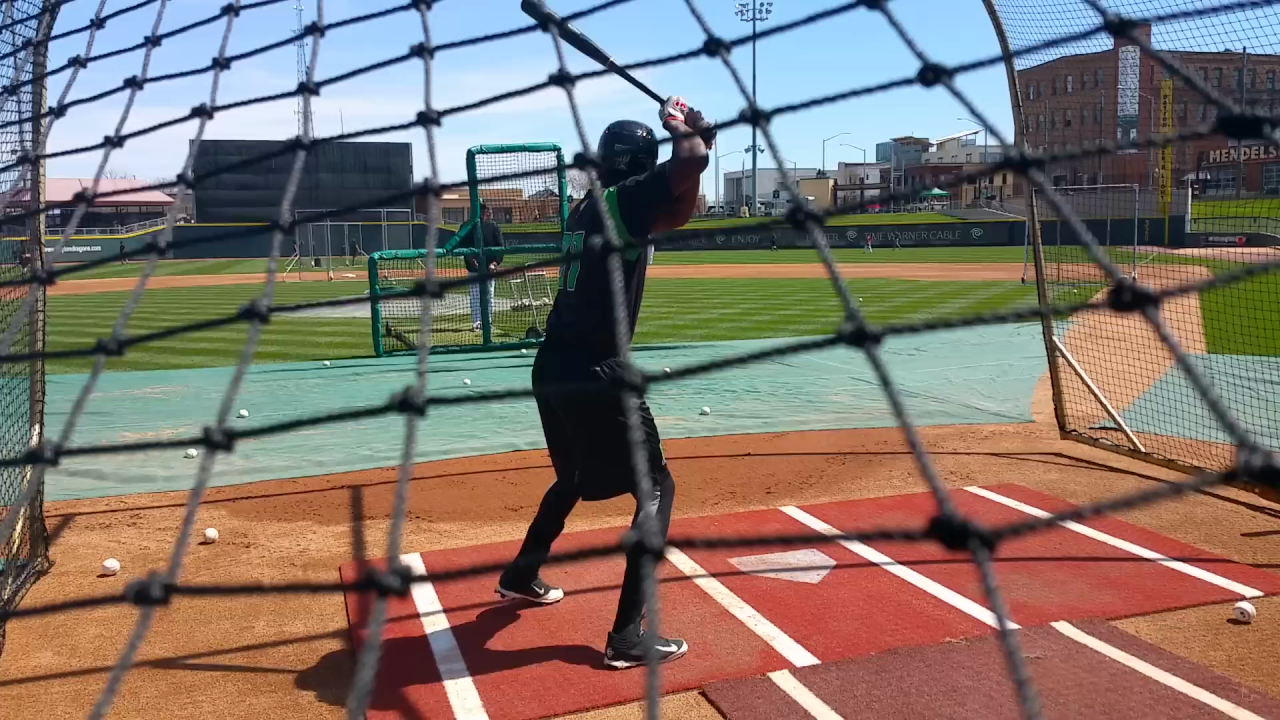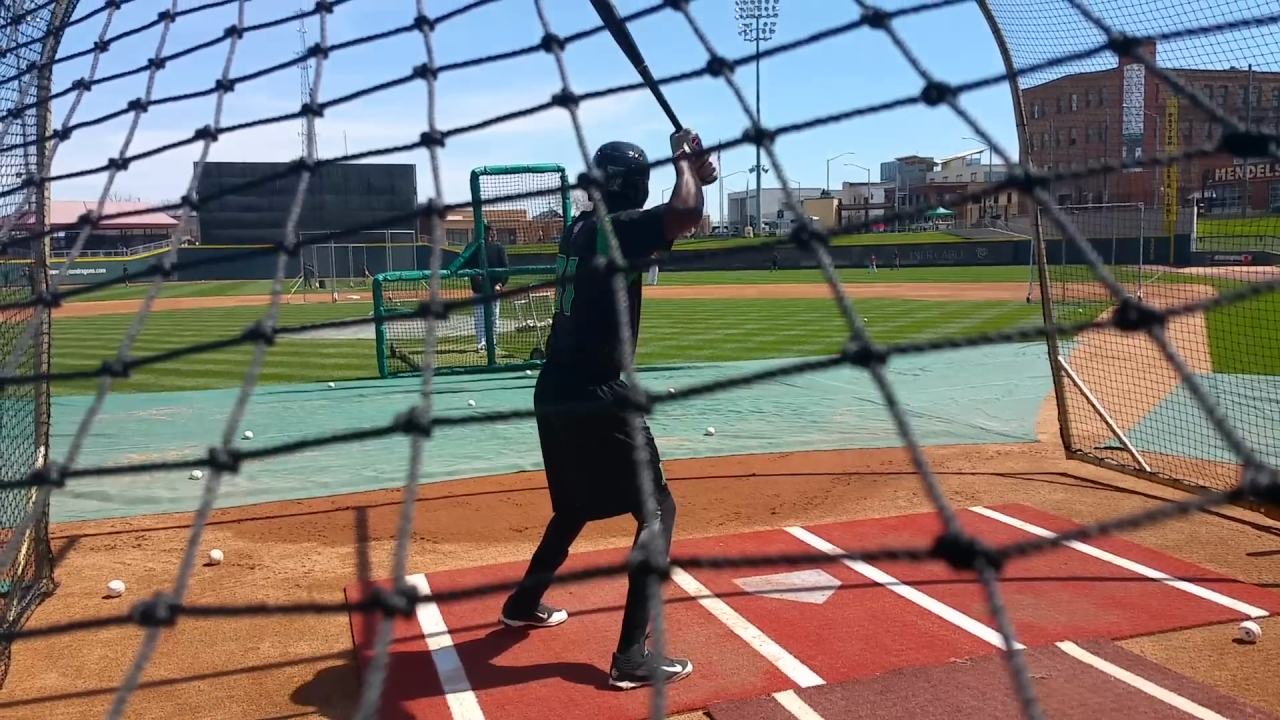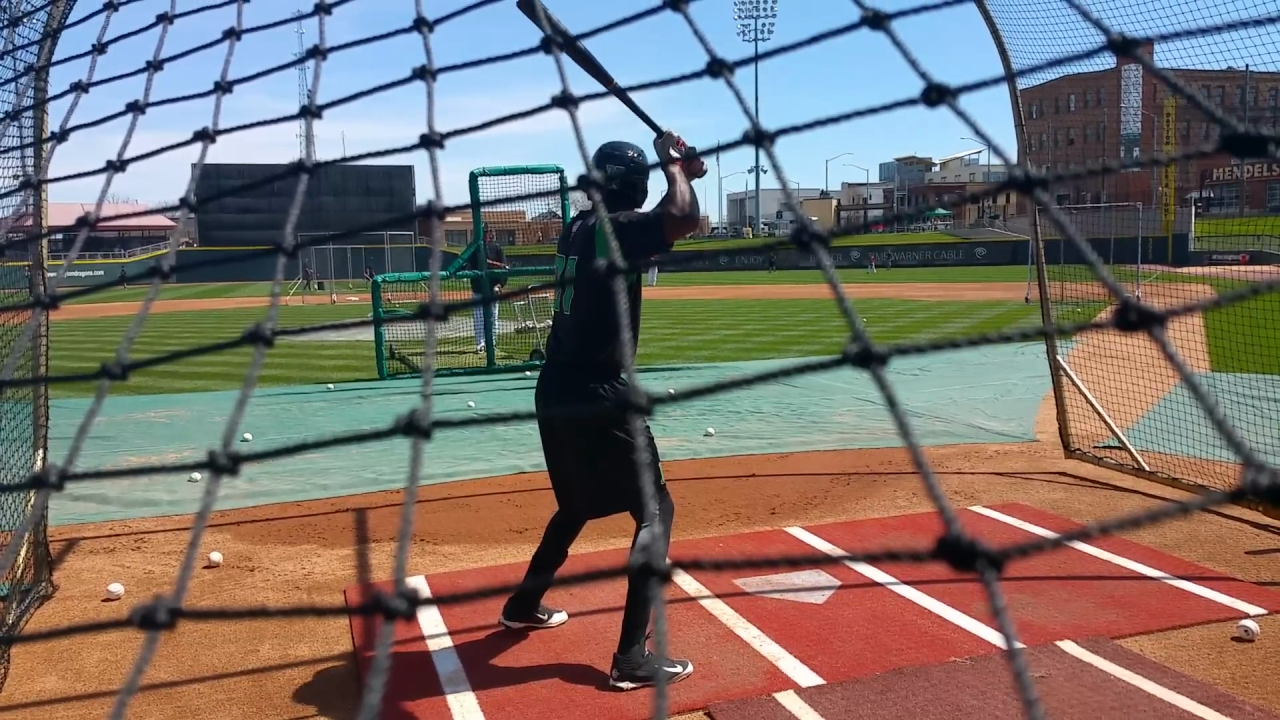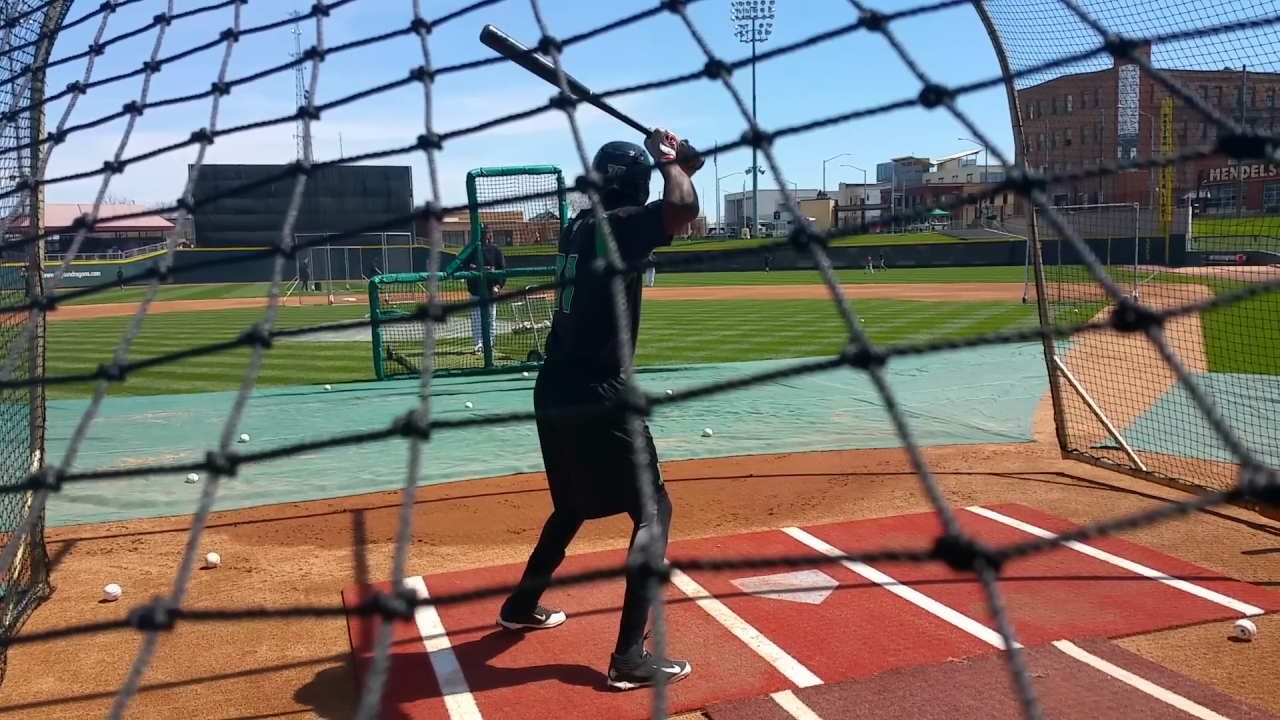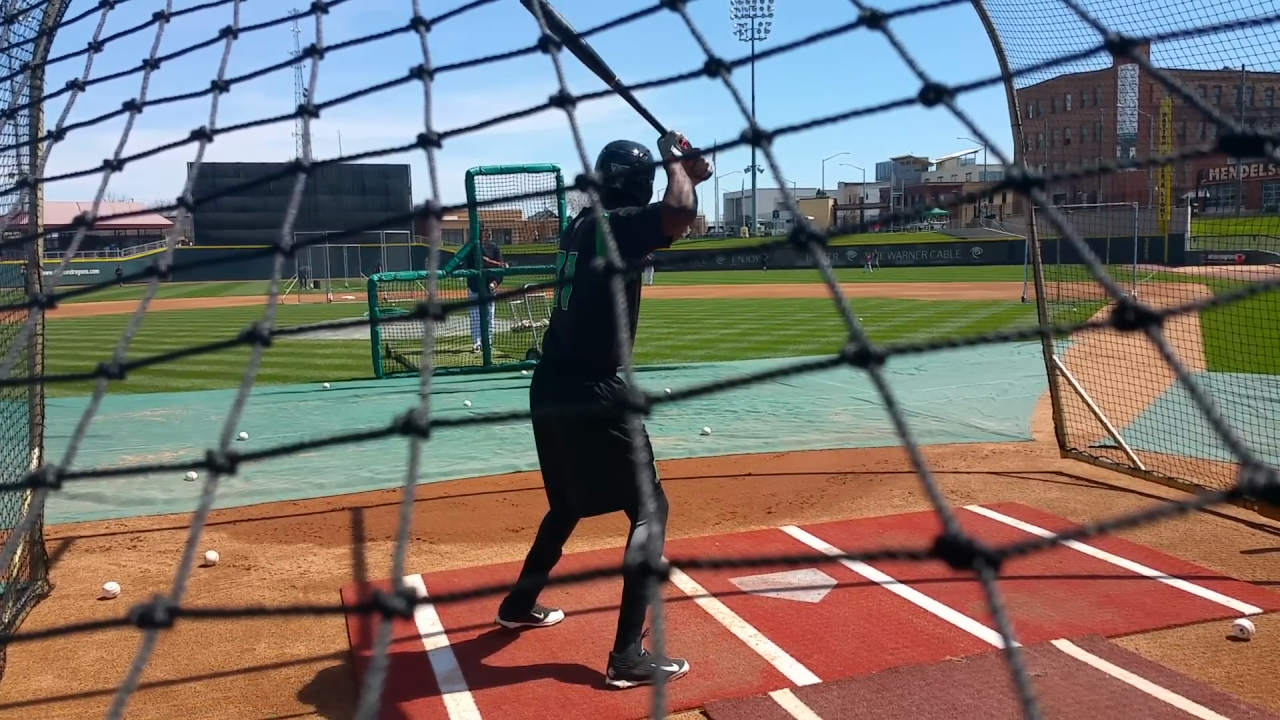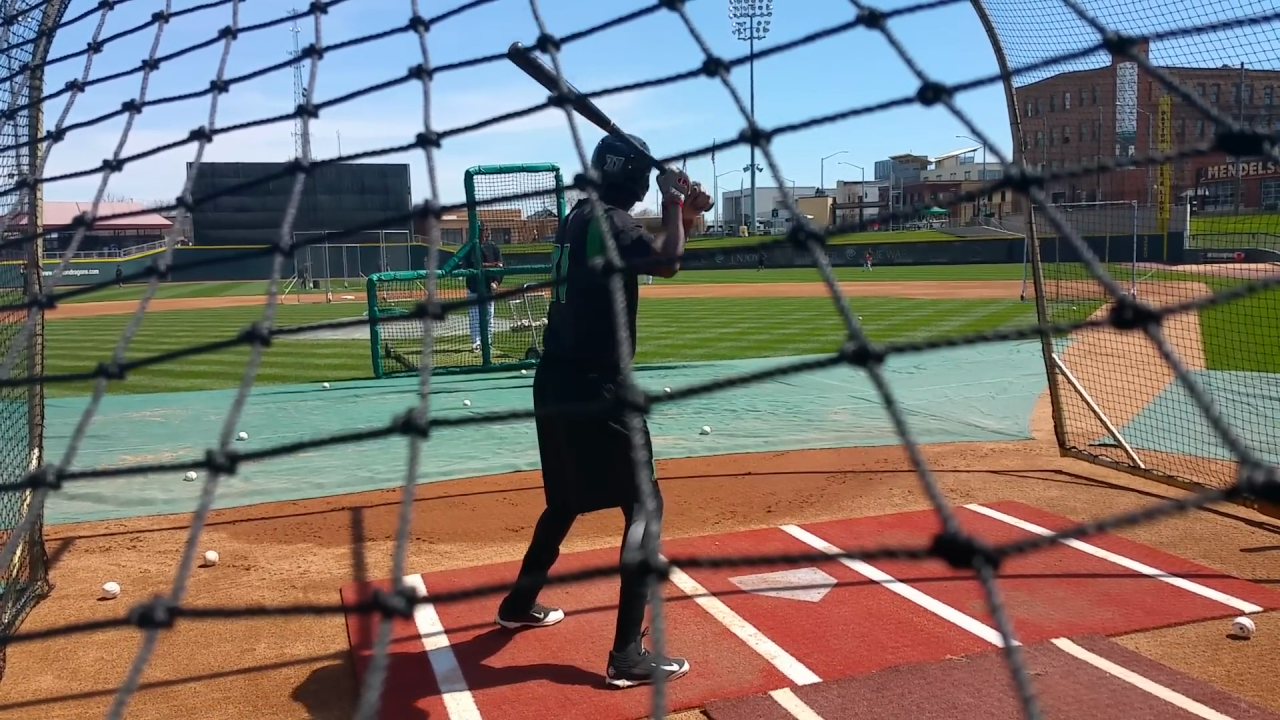
dt=0.5s
person 1, frame 1
left shoulder: (590, 206)
right shoulder: (620, 200)
left elbow: (678, 211)
right elbow: (692, 162)
left wrist: (687, 139)
right wrist: (681, 126)
left hip: (554, 365)
right hip: (594, 372)
left knee: (575, 476)
right knee: (656, 490)
left ankle: (522, 575)
right ankle: (628, 636)
person 1, frame 2
left shoulder: (580, 229)
right shoulder: (615, 228)
left elbow: (662, 227)
right elbow: (684, 214)
left wrist: (694, 180)
right wrist: (683, 159)
left hip: (556, 389)
right hip: (594, 395)
left knee: (576, 504)
right knee: (657, 510)
left ankle: (523, 604)
right ankle: (632, 657)
person 1, frame 3
left shoulder: (579, 228)
right shoulder: (615, 229)
left elbow: (657, 225)
right elbow: (683, 218)
left wrist: (681, 175)
right wrist: (671, 163)
left hip: (556, 388)
right hip: (596, 394)
left knee: (577, 503)
right knee: (655, 510)
left ankle: (524, 603)
right ankle: (633, 657)
person 1, frame 4
left shoulder: (580, 227)
right shoulder: (616, 226)
left elbow: (661, 217)
right elbow: (682, 208)
left wrist: (679, 170)
right wrist: (666, 159)
left hip: (555, 388)
right hip: (595, 393)
left knee: (574, 504)
right knee: (653, 511)
left ankle: (522, 605)
right ankle: (630, 658)
person 1, frame 5
left shoulder: (583, 225)
right shoulder: (616, 225)
left elbow: (663, 224)
right elbow: (680, 213)
left wrist: (687, 178)
right wrist: (675, 163)
left hip: (552, 384)
right hip: (591, 391)
left knee: (569, 502)
right knee: (649, 509)
left ankle: (520, 603)
right ankle: (628, 656)
person 1, frame 6
left shoulder: (579, 219)
right shoulder: (605, 223)
left elbow: (646, 250)
right elbow: (665, 261)
left wrist: (683, 207)
right wrist: (676, 200)
left hip: (556, 379)
right hip: (595, 387)
left knee: (567, 498)
right knee: (645, 507)
left ankle: (519, 603)
right ankle: (628, 655)
